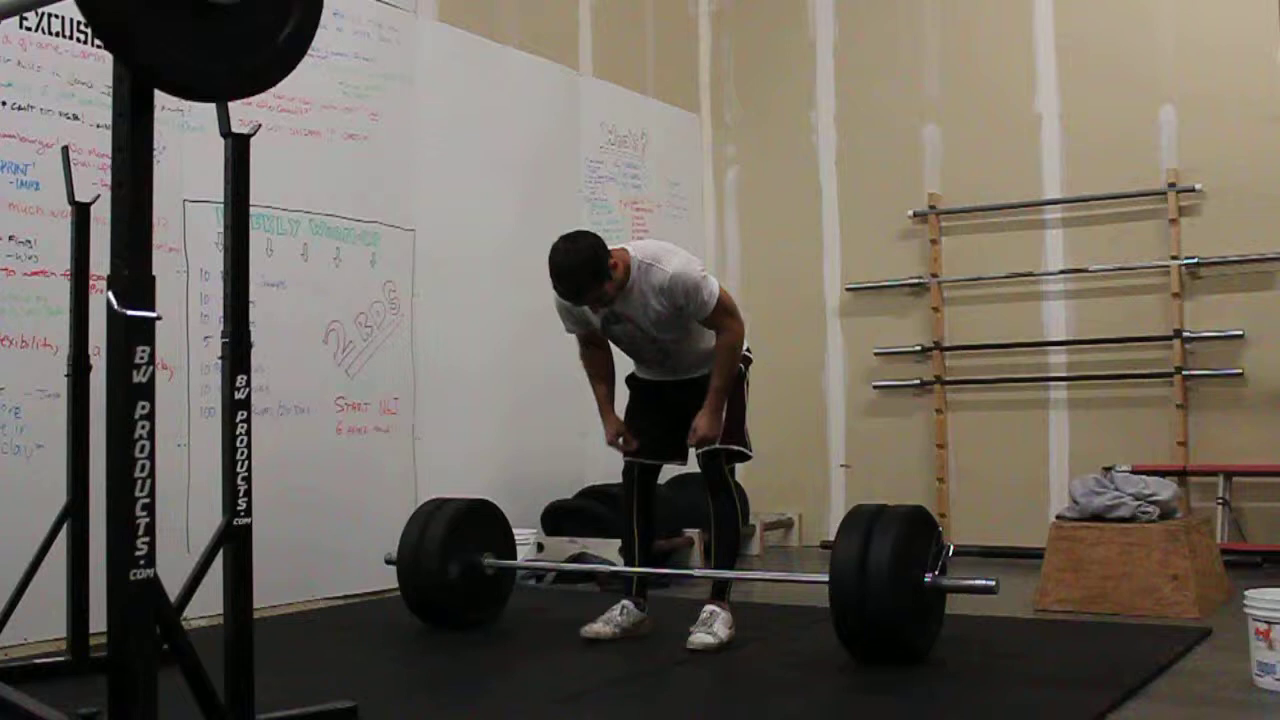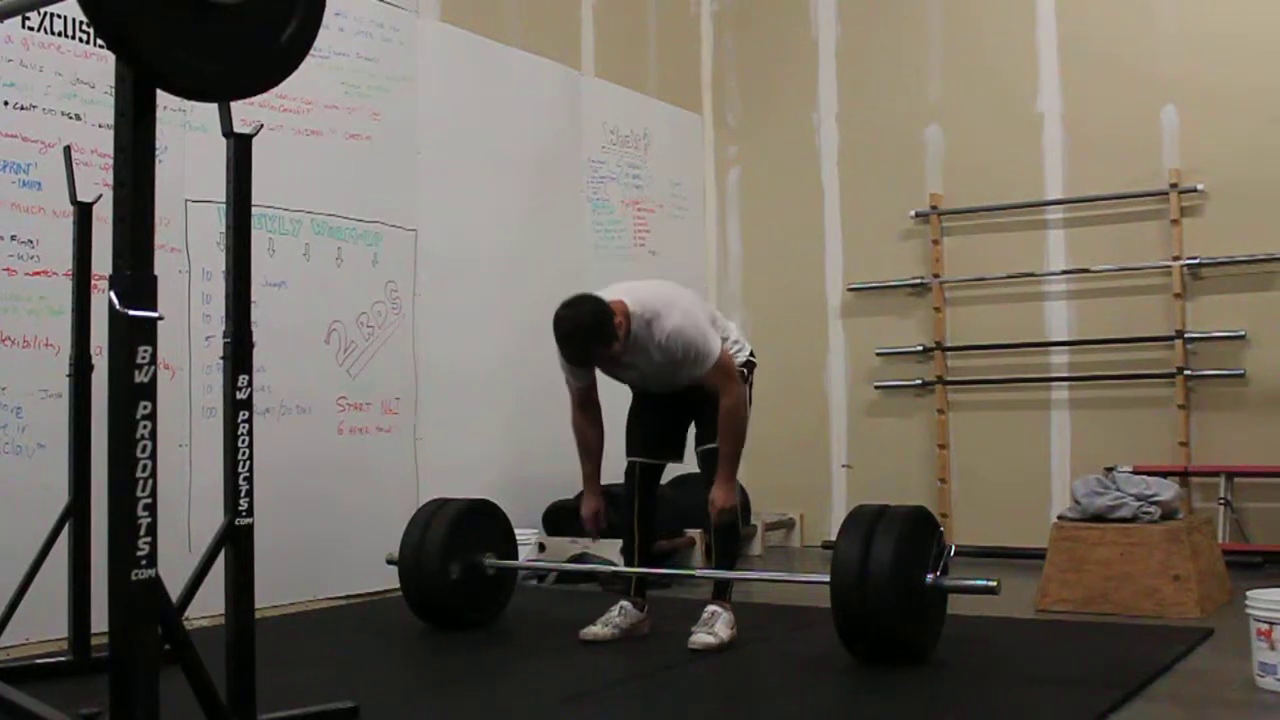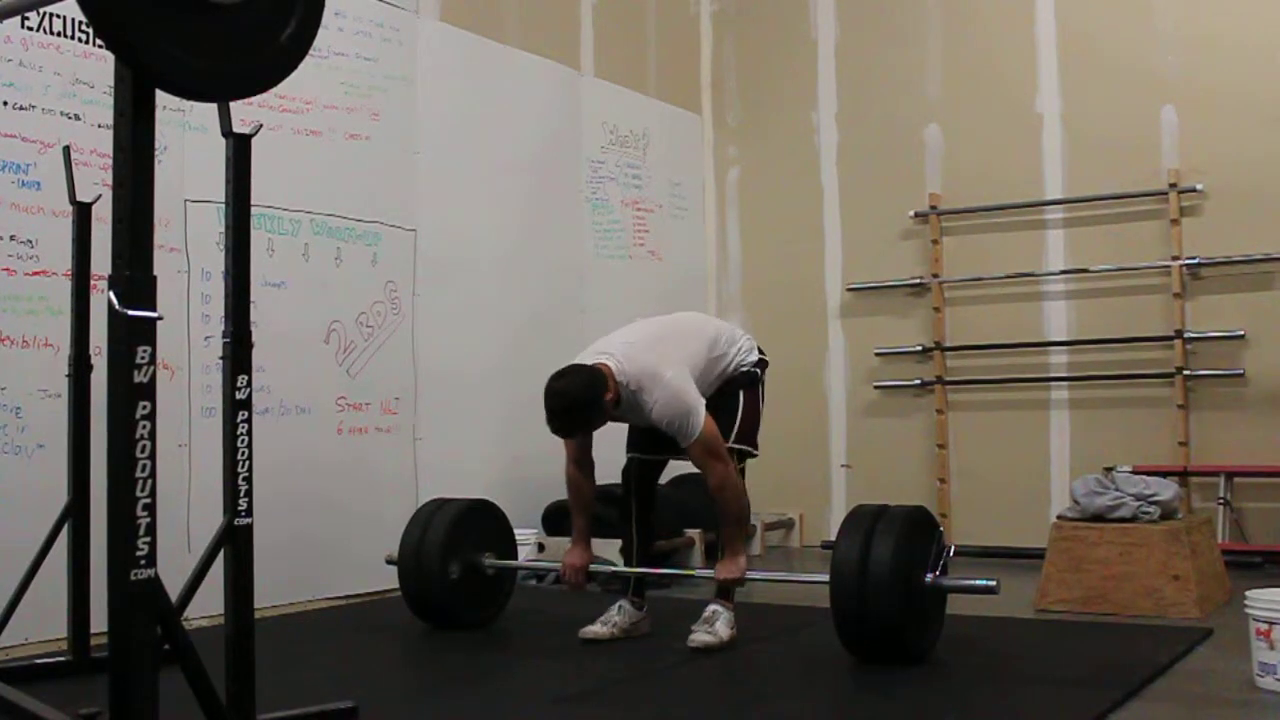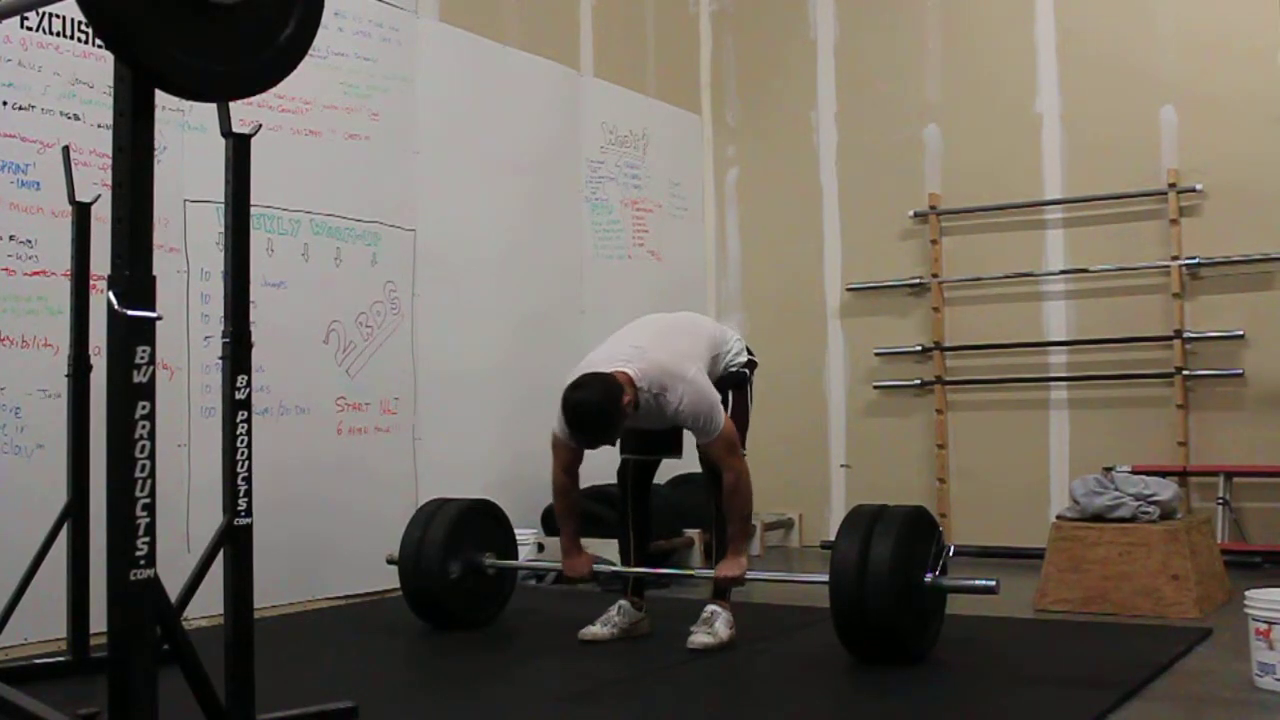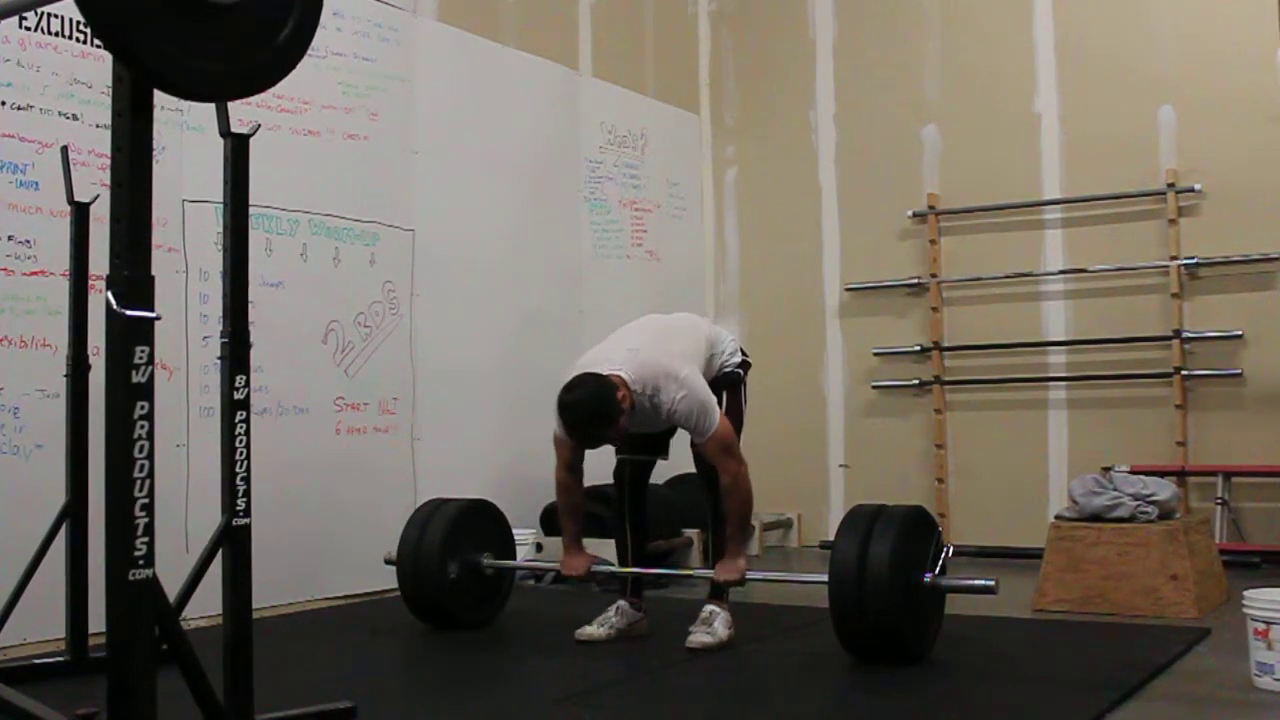
dt=1s
person 1, frame 1
left shoulder: (672, 272)
right shoulder: (570, 299)
left elbow: (731, 325)
right elbow: (593, 348)
left wrist: (711, 409)
right wrist: (608, 413)
left hip: (713, 371)
right hip: (652, 379)
left knee: (716, 476)
right knee: (636, 481)
left ankle: (719, 605)
right ankle: (634, 603)
person 1, frame 2
left shoulder: (673, 324)
right shoulder: (578, 340)
left elbow: (732, 393)
right elbow: (585, 411)
left wrist: (726, 480)
right wrist: (591, 489)
left hip: (721, 371)
right hip: (656, 385)
left knee: (715, 476)
right knee: (638, 479)
left ankle: (721, 606)
right ankle: (634, 604)
person 1, frame 3
left shoulder: (662, 391)
right shoulder: (576, 388)
left elbow: (719, 469)
right elbow: (579, 466)
left wrist: (734, 554)
right wrist: (580, 543)
left hip: (734, 367)
right hip: (683, 356)
left knee: (728, 468)
right knee: (636, 477)
left ankle: (722, 607)
right ankle: (633, 605)
person 1, frame 4
left shoulder: (684, 391)
right shoulder: (579, 399)
left elbow: (734, 468)
right elbow: (564, 473)
left wrist: (737, 553)
right wrist: (571, 551)
left hip: (724, 364)
right hip: (654, 360)
left knee: (717, 476)
right knee: (632, 479)
left ankle: (719, 608)
right ankle: (632, 605)
person 1, frame 5
left shoulder: (678, 390)
right shoulder: (576, 398)
left elbow: (733, 468)
right elbow: (567, 471)
left wrist: (735, 554)
right wrist: (572, 549)
left hip: (718, 364)
right hip: (648, 368)
left knee: (713, 475)
right knee: (627, 480)
left ankle: (717, 607)
right ankle: (630, 605)
